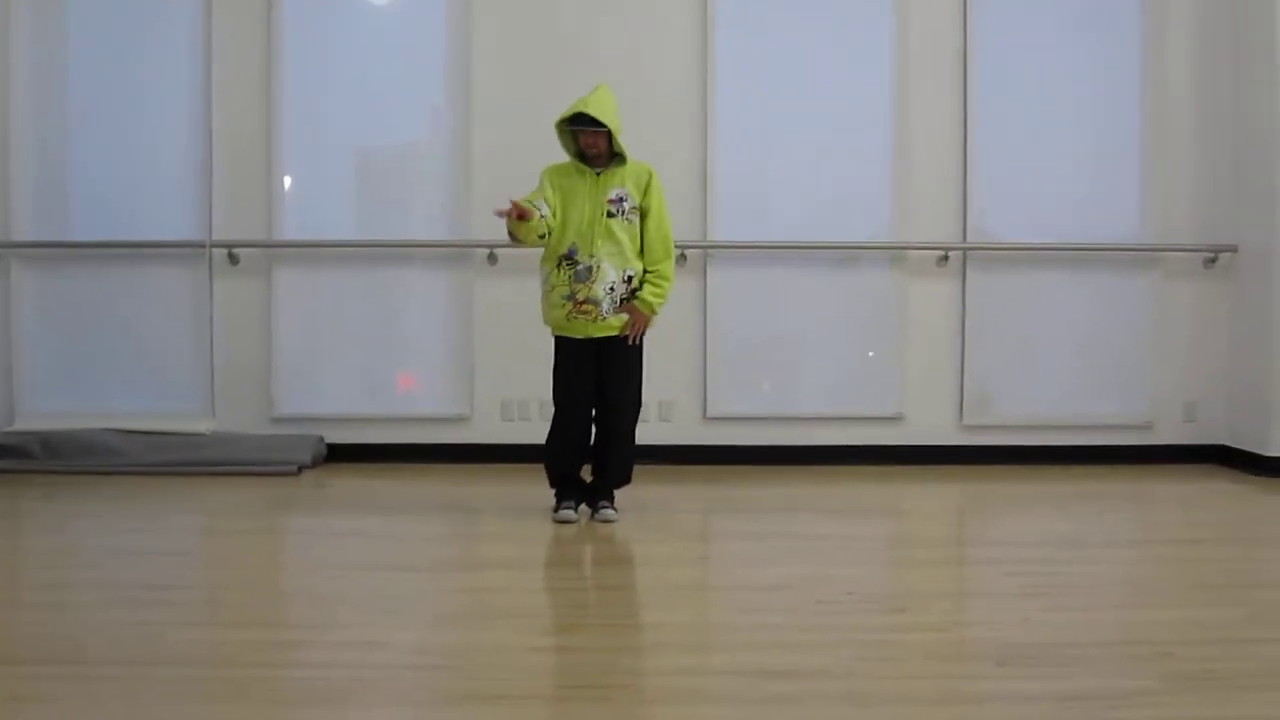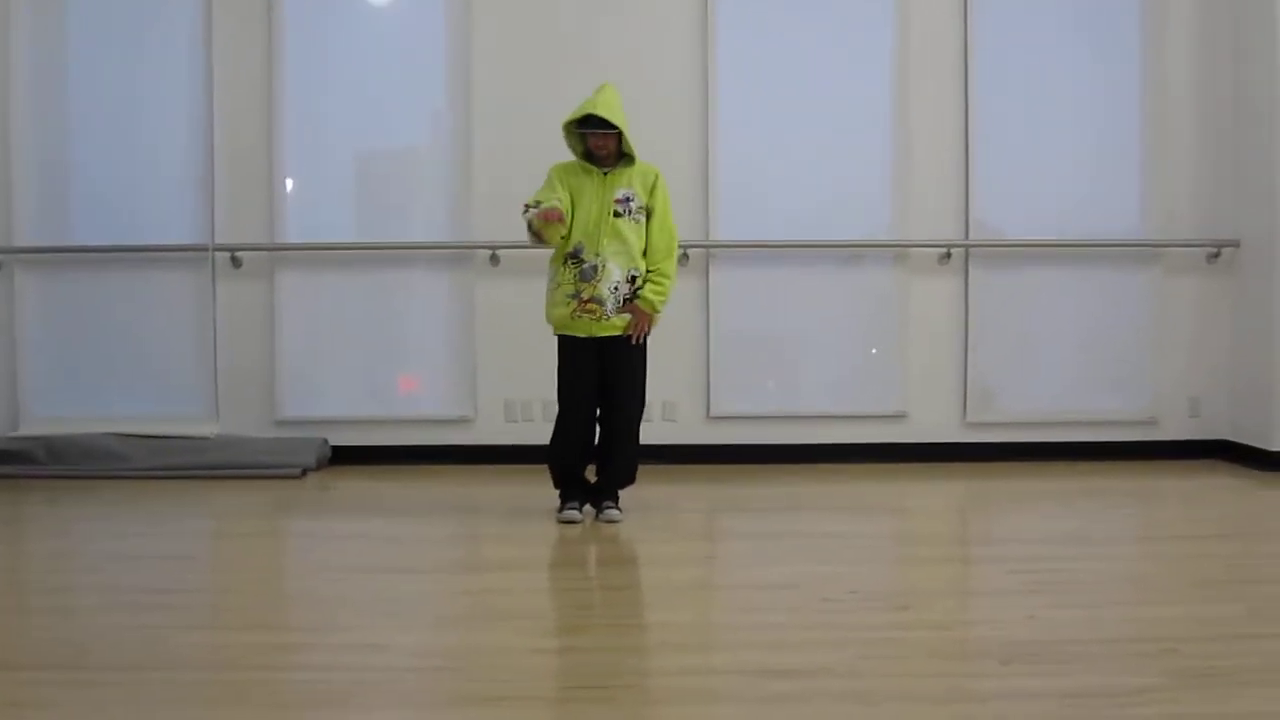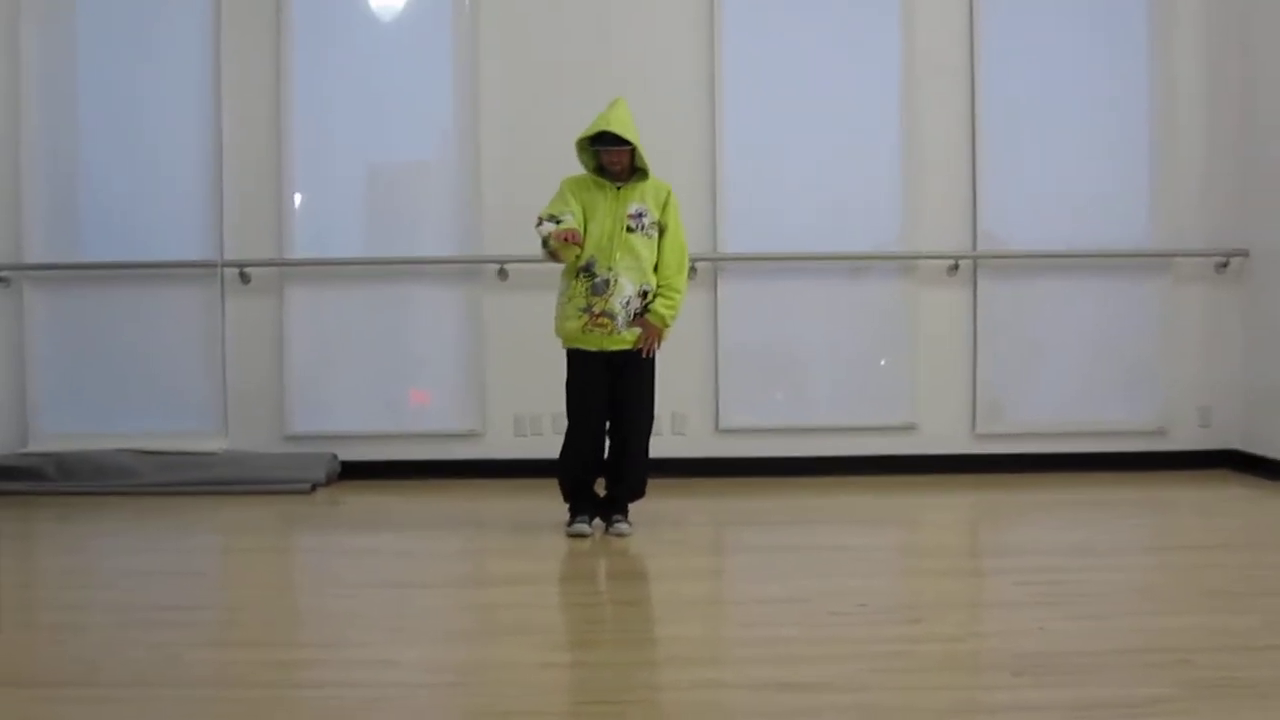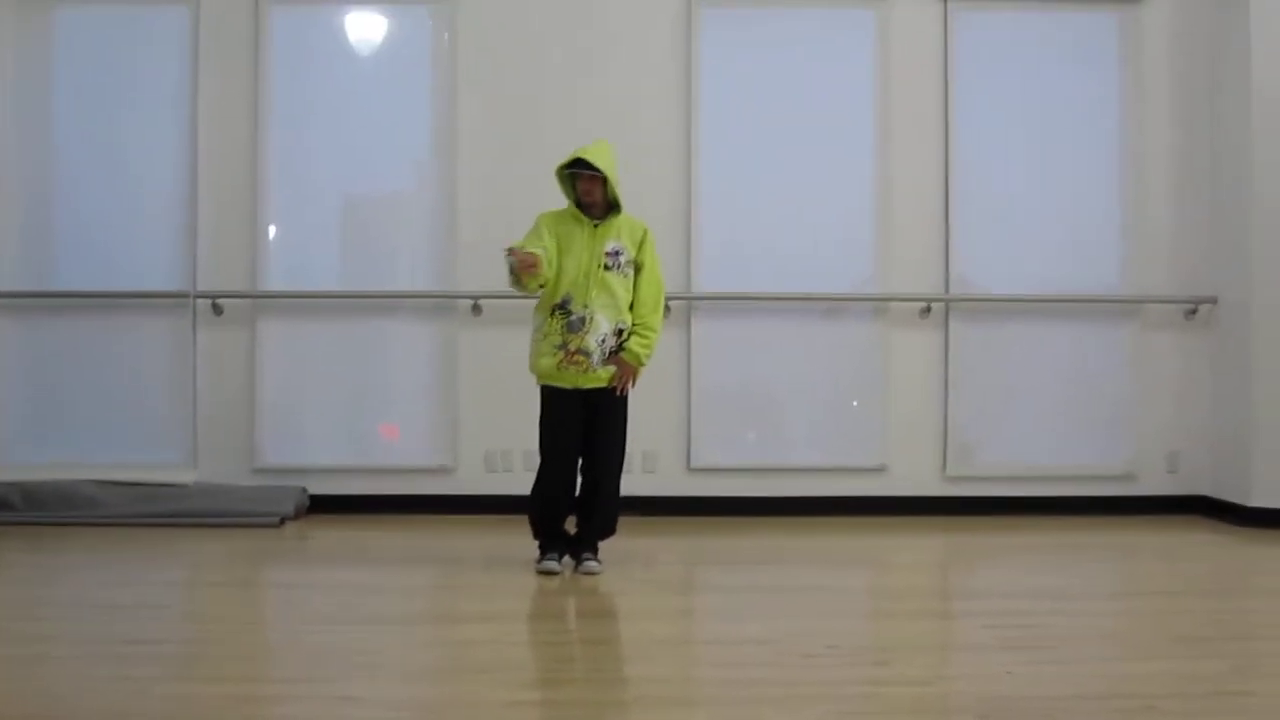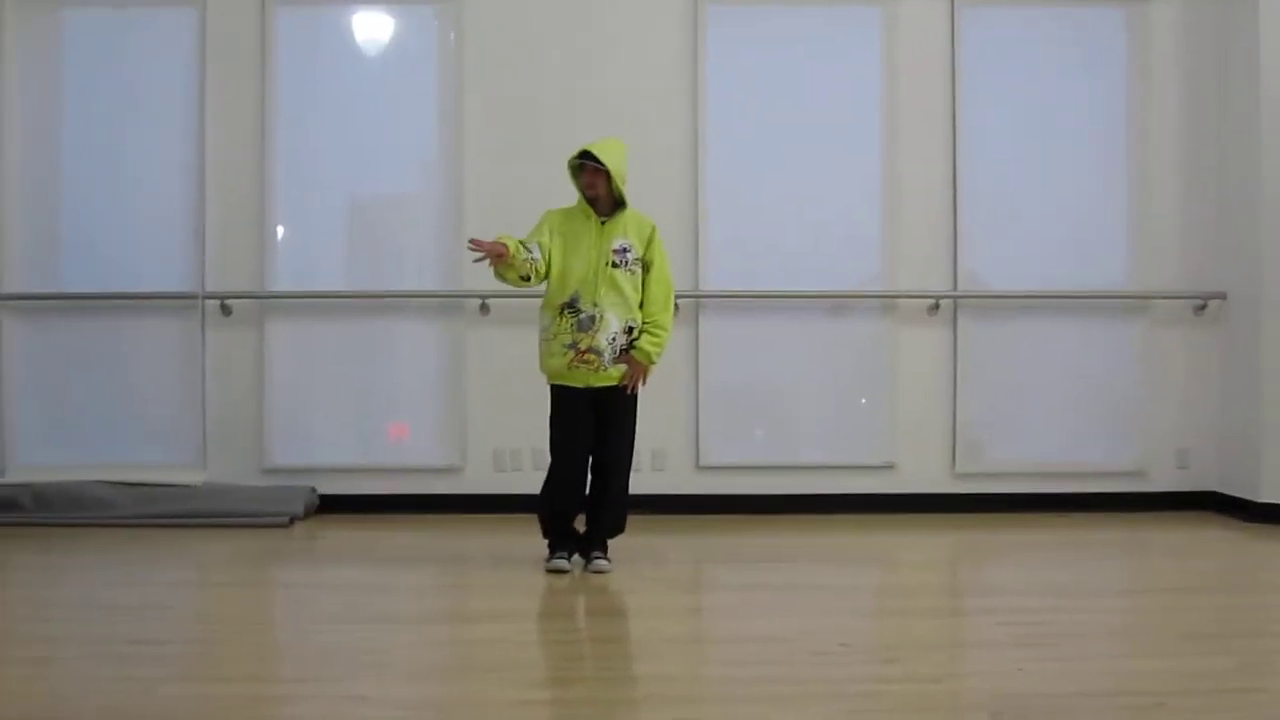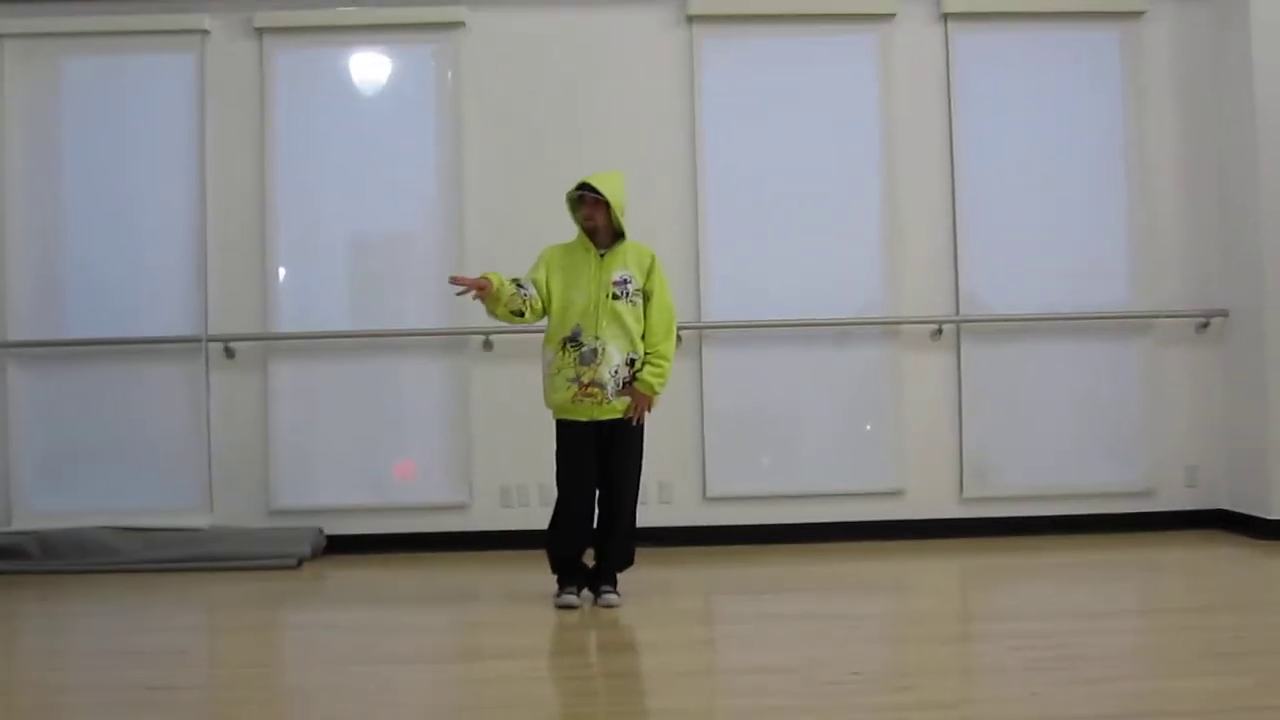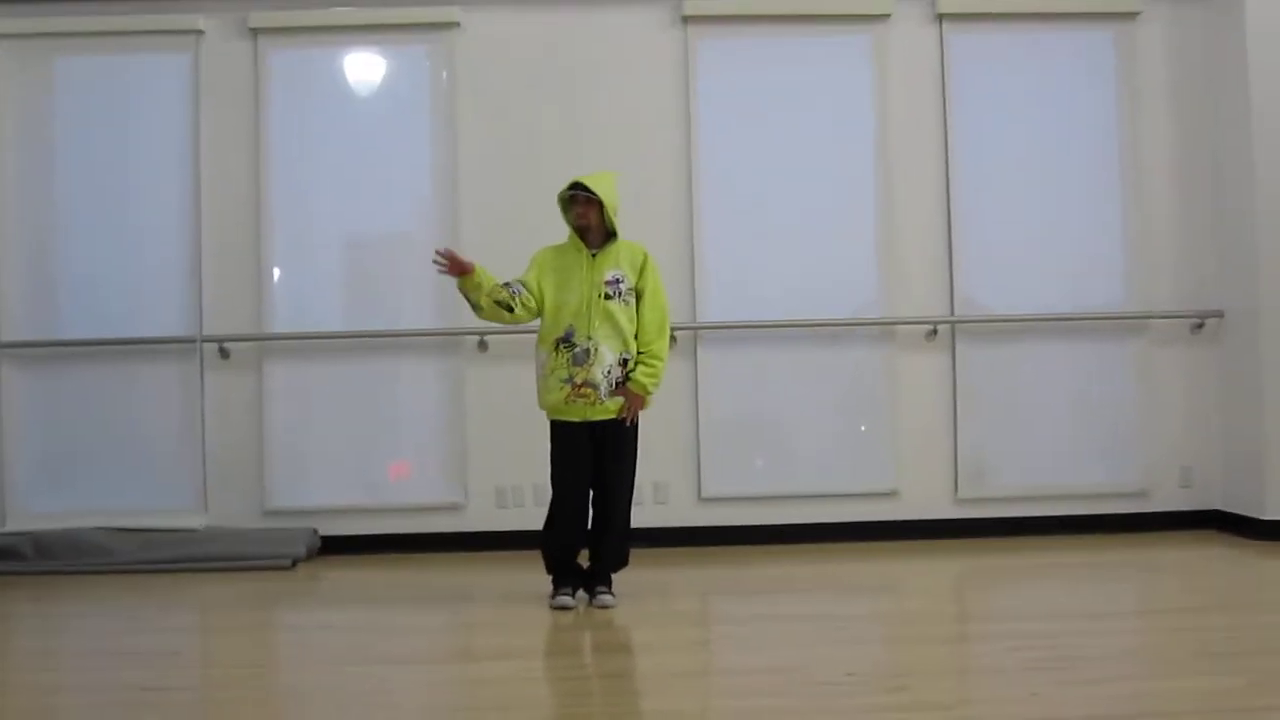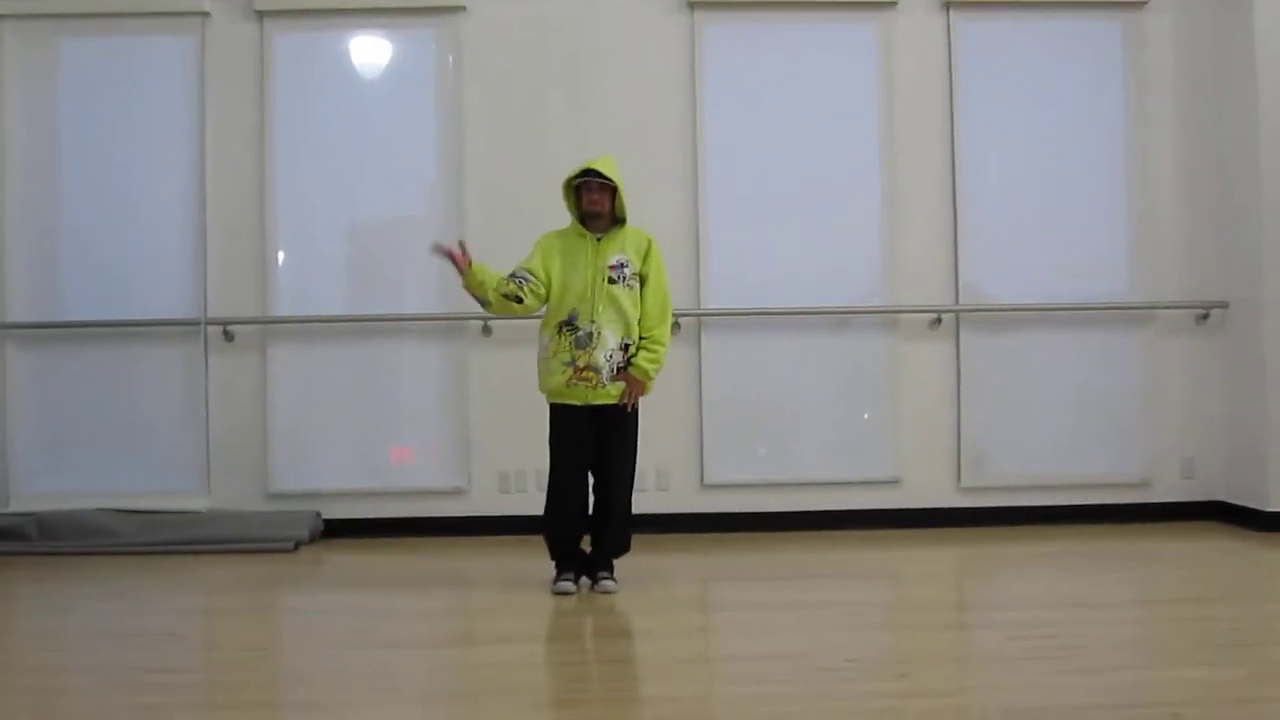
dt=0.2s
person 1, frame 1
left shoulder: (641, 178)
right shoulder: (555, 177)
left elbow: (659, 249)
right elbow: (537, 230)
left wrist: (647, 303)
right wrist: (523, 217)
left hip: (623, 321)
right hip: (571, 320)
left knee: (619, 412)
right knee: (571, 410)
left ankle: (604, 490)
right ankle: (567, 489)
person 1, frame 2
left shoulder: (647, 179)
right shoulder: (562, 176)
left elbow: (662, 249)
right elbow: (541, 225)
left wrist: (649, 302)
right wrist: (546, 220)
left hip: (627, 320)
right hip: (575, 319)
left knee: (623, 412)
right knee: (575, 410)
left ankle: (608, 491)
right ankle: (572, 490)
person 1, frame 3
left shoulder: (659, 195)
right shoulder: (574, 189)
left elbow: (673, 265)
right elbow: (552, 234)
left wrist: (659, 317)
right wrist: (563, 239)
left hip: (636, 335)
right hip: (585, 333)
left knee: (632, 426)
right knee: (585, 424)
left ankle: (618, 504)
right ankle: (581, 504)
person 1, frame 4
left shoulder: (635, 232)
right shoulder: (551, 224)
left elbow: (649, 301)
right elbow: (534, 274)
left wrist: (635, 355)
right wrist: (527, 265)
left hip: (611, 372)
right hip: (560, 369)
left knee: (604, 463)
right knee: (556, 461)
left ankle: (589, 541)
right ankle: (550, 541)
person 1, frame 5
left shoulder: (642, 229)
right shoulder: (557, 222)
left elbow: (660, 299)
right elbow: (529, 266)
left wrist: (646, 353)
right wrist: (506, 253)
left hip: (620, 371)
right hip: (570, 369)
left knee: (614, 462)
right knee: (567, 459)
left ankle: (598, 540)
right ankle: (560, 540)
person 1, frame 6
left shoulder: (643, 260)
right shoulder: (556, 258)
left elbow: (661, 329)
right elbow: (524, 304)
left wrist: (649, 384)
right wrist: (492, 288)
left hip: (625, 402)
right hip: (574, 402)
left knee: (620, 495)
right knee: (573, 494)
left ankle: (607, 574)
right ankle: (569, 575)
person 1, frame 7
left shoulder: (636, 259)
right shoulder: (548, 260)
left elbow: (655, 329)
right elbow: (513, 307)
left wrist: (642, 383)
right wrist: (472, 279)
left hip: (618, 402)
right hip: (566, 403)
left knee: (614, 495)
right knee: (568, 494)
left ankle: (602, 574)
right ankle: (564, 575)
person 1, frame 8
left shoulder: (640, 245)
right shoulder: (553, 244)
left elbow: (657, 316)
right elbow: (520, 295)
left wrist: (644, 370)
right wrist: (474, 274)
left hip: (619, 389)
right hip: (567, 388)
left knee: (615, 480)
right knee: (567, 480)
left ankle: (604, 560)
right ankle: (567, 561)
